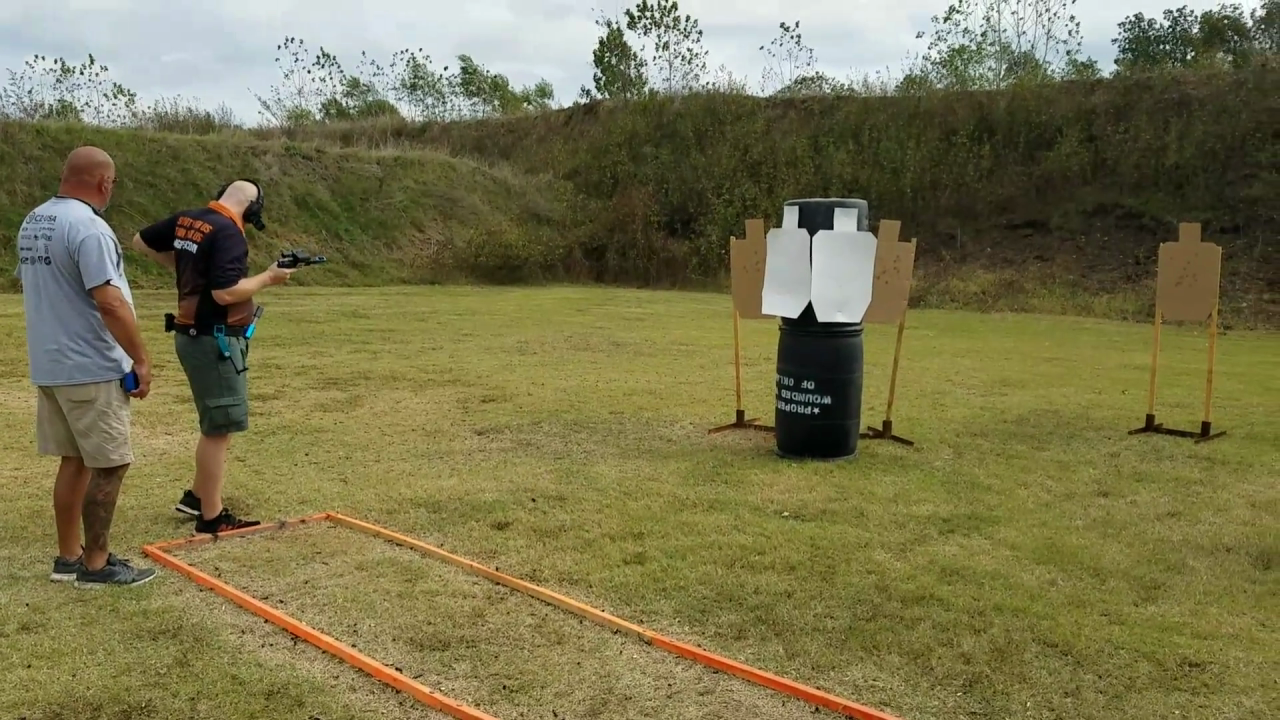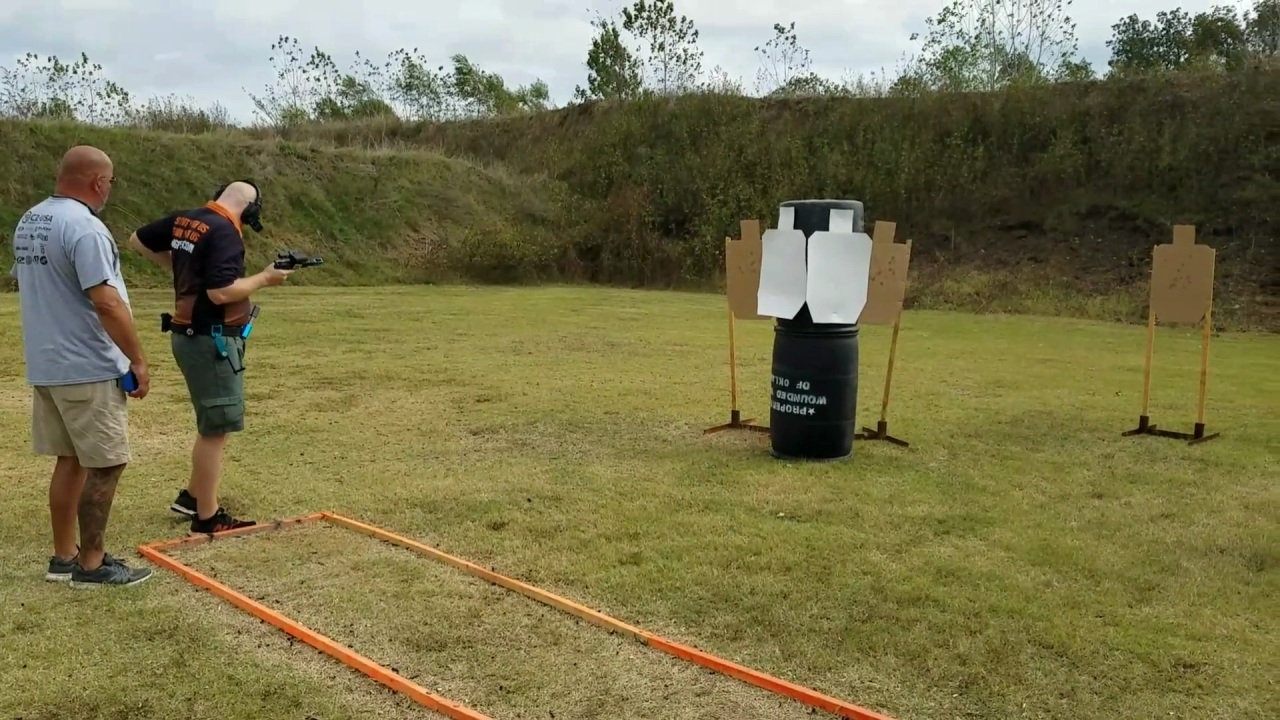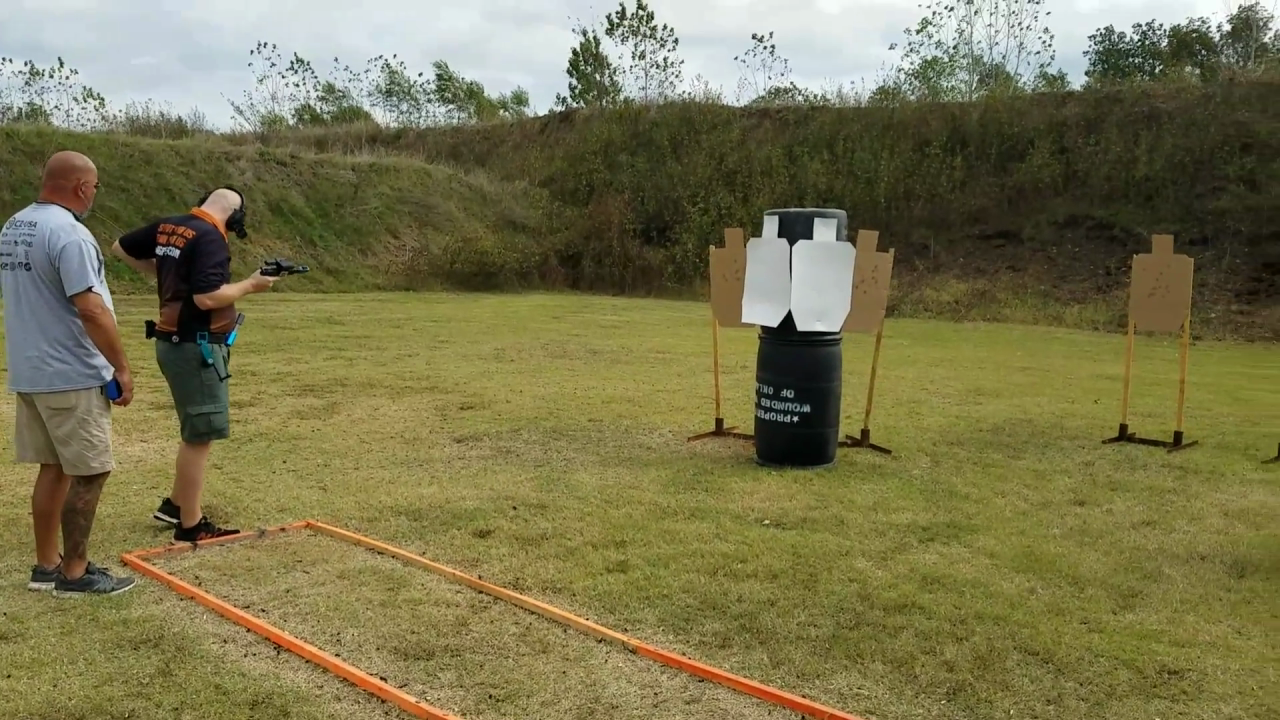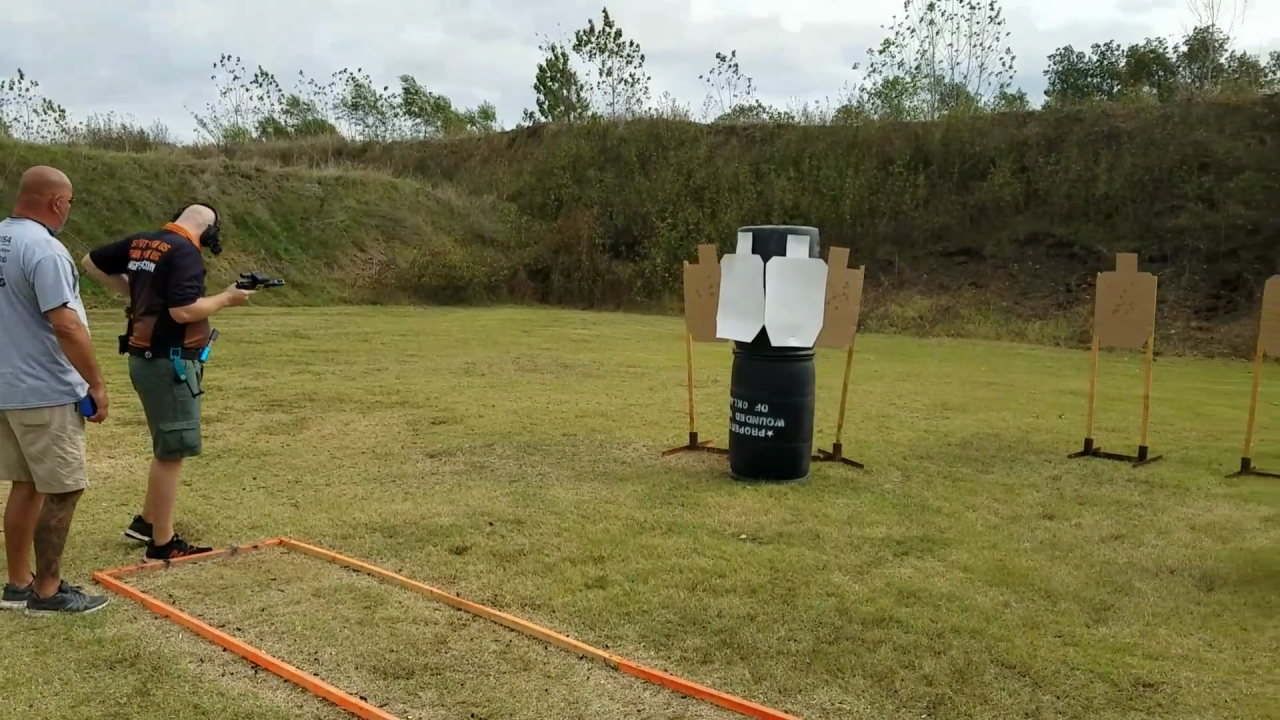
dt=0.2s
person 1, frame 1
left shoulder: (32, 222)
right shoulder: (88, 227)
right elbow: (110, 303)
right wrist: (140, 360)
left hip: (51, 366)
right hip: (91, 369)
left knee: (74, 461)
right knee: (108, 465)
left ankle: (69, 556)
right ankle: (96, 563)
person 1, frame 2
left shoulder: (29, 222)
right shoulder: (84, 227)
right elbow: (107, 303)
right wrist: (137, 360)
left hip: (47, 366)
right hip: (87, 369)
left knee: (70, 461)
right knee: (105, 464)
left ankle: (64, 556)
right ankle: (91, 563)
person 1, frame 3
right shoulder: (68, 234)
right elbow: (91, 311)
right wrist: (121, 368)
right hip: (70, 376)
left knee: (53, 469)
right knee: (88, 473)
left ankle: (46, 564)
right ankle: (74, 572)
person 1, frame 4
right shoulder: (43, 248)
right elbow: (66, 326)
right wrist: (96, 384)
right hip: (45, 394)
right knee: (62, 490)
right ankle: (47, 591)
person 2, frame 1
left shoulder: (185, 221)
right shoulder: (228, 233)
left elbow: (141, 242)
right elbow: (225, 293)
right wrist: (268, 277)
left hip: (194, 335)
right hip: (214, 340)
left knee: (216, 424)
right knee: (220, 428)
left ankle: (196, 497)
right ankle: (212, 517)
person 2, frame 2
left shoulder: (182, 220)
right shoulder: (224, 232)
left elbow: (138, 240)
right elbow: (220, 292)
right wrist: (265, 278)
left hip: (191, 335)
right hip: (211, 339)
left knee: (213, 423)
right knee: (216, 428)
left ankle: (192, 496)
right ankle: (207, 516)
person 2, frame 3
left shoulder: (166, 227)
right shoulder: (210, 238)
left elbow: (120, 248)
right elbow: (207, 297)
right wrist: (250, 284)
left hip: (174, 342)
right hip: (195, 346)
left knee: (197, 430)
right knee: (200, 436)
left ankle: (175, 505)
right ankle: (190, 524)
person 2, frame 4
left shoulder: (139, 243)
right shoulder: (185, 252)
left elbow: (90, 262)
right elbow: (183, 311)
right wrist: (227, 298)
left hip: (146, 357)
right hip: (168, 361)
left knee: (169, 447)
right knee: (172, 452)
left ankle: (146, 522)
right ankle: (162, 542)
